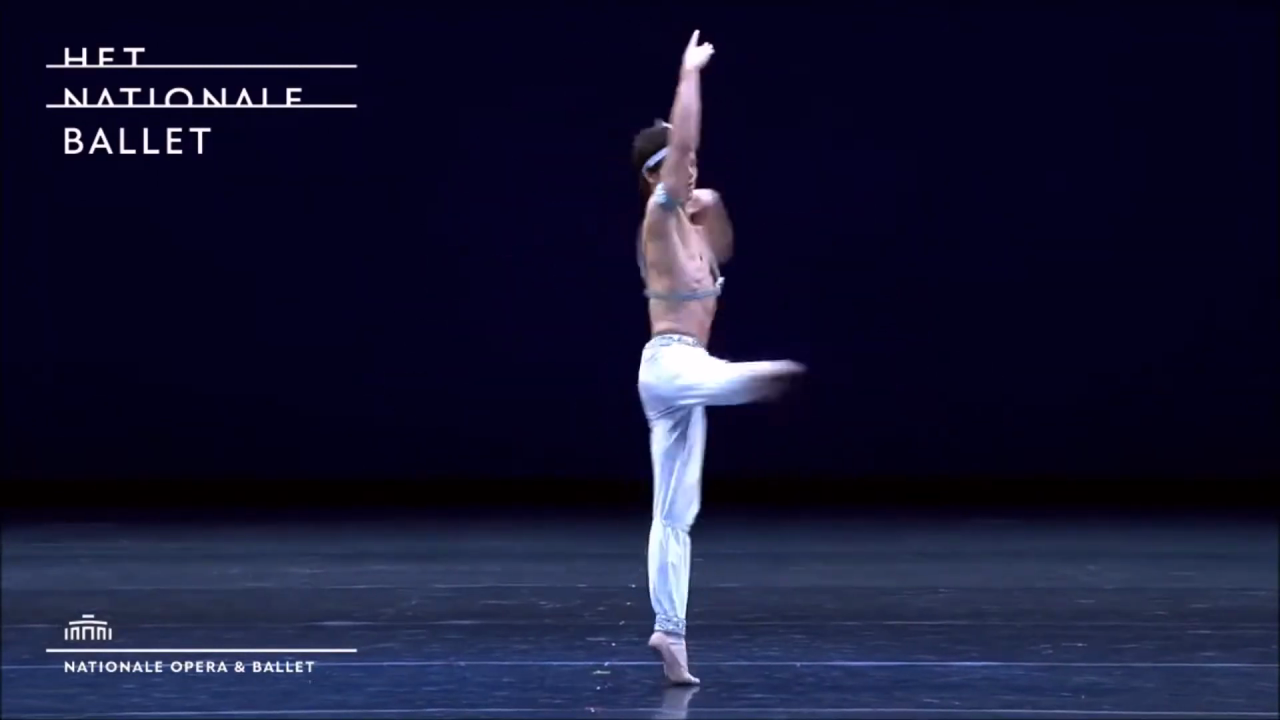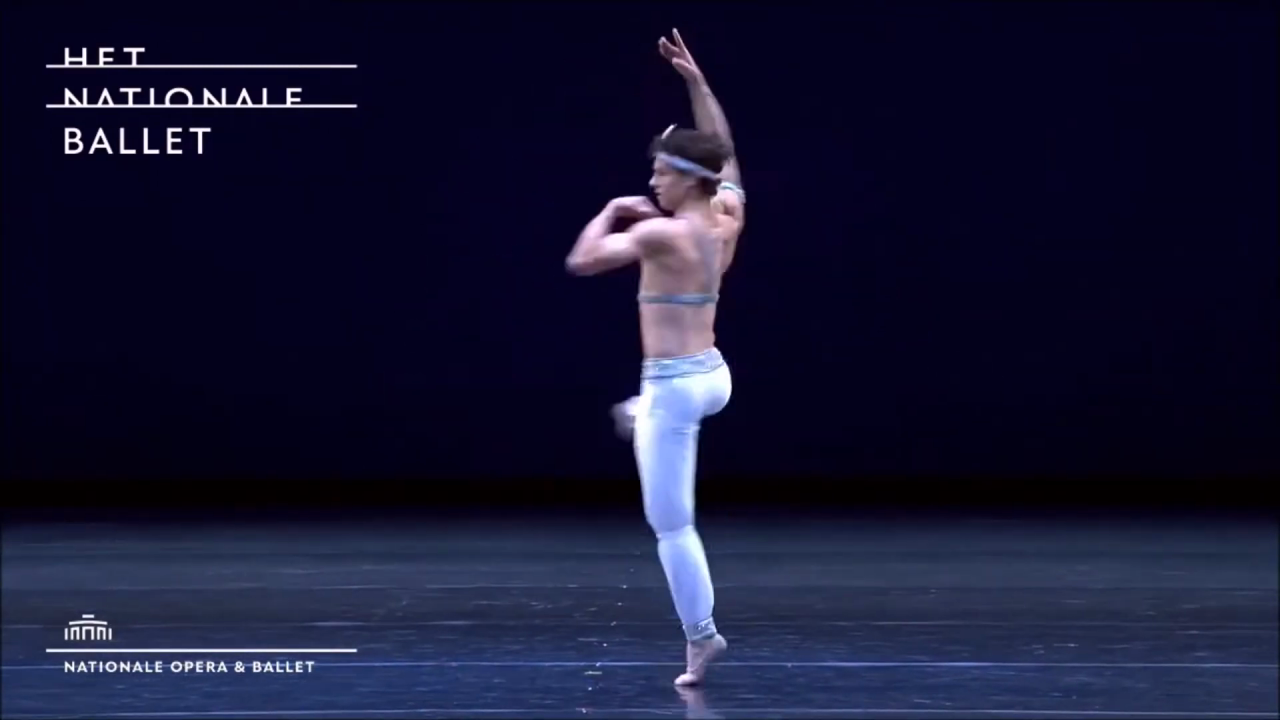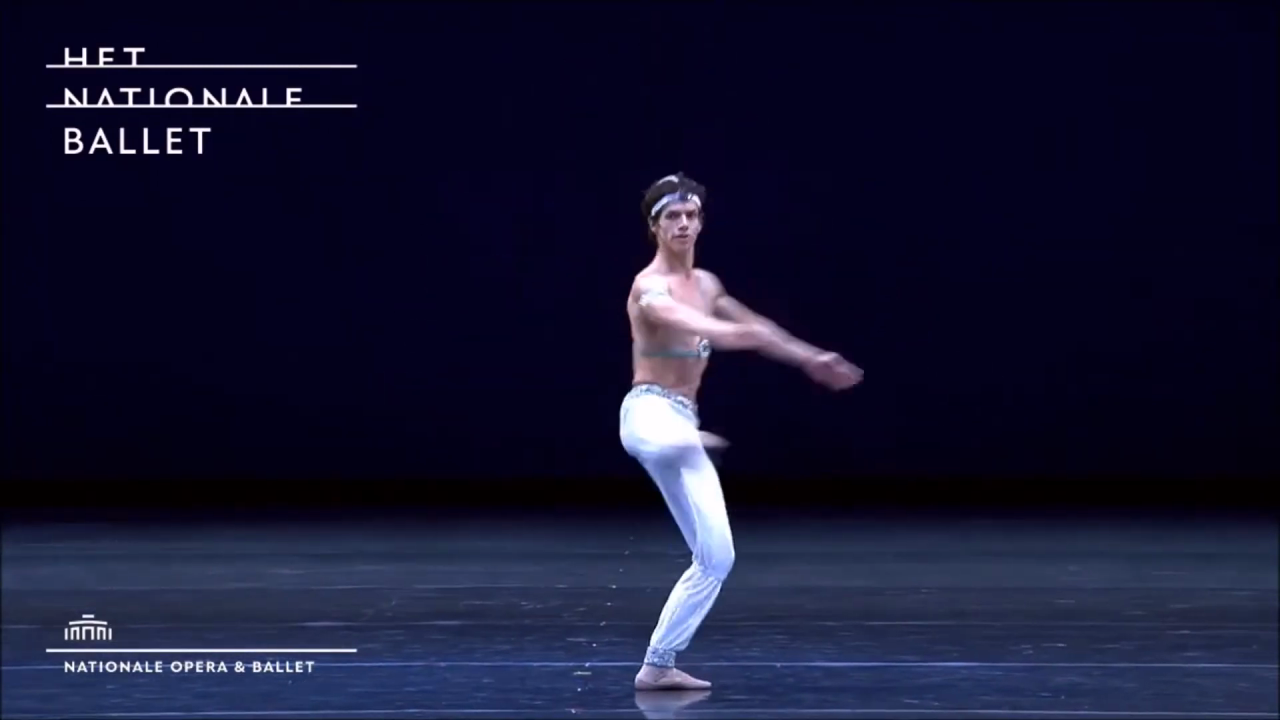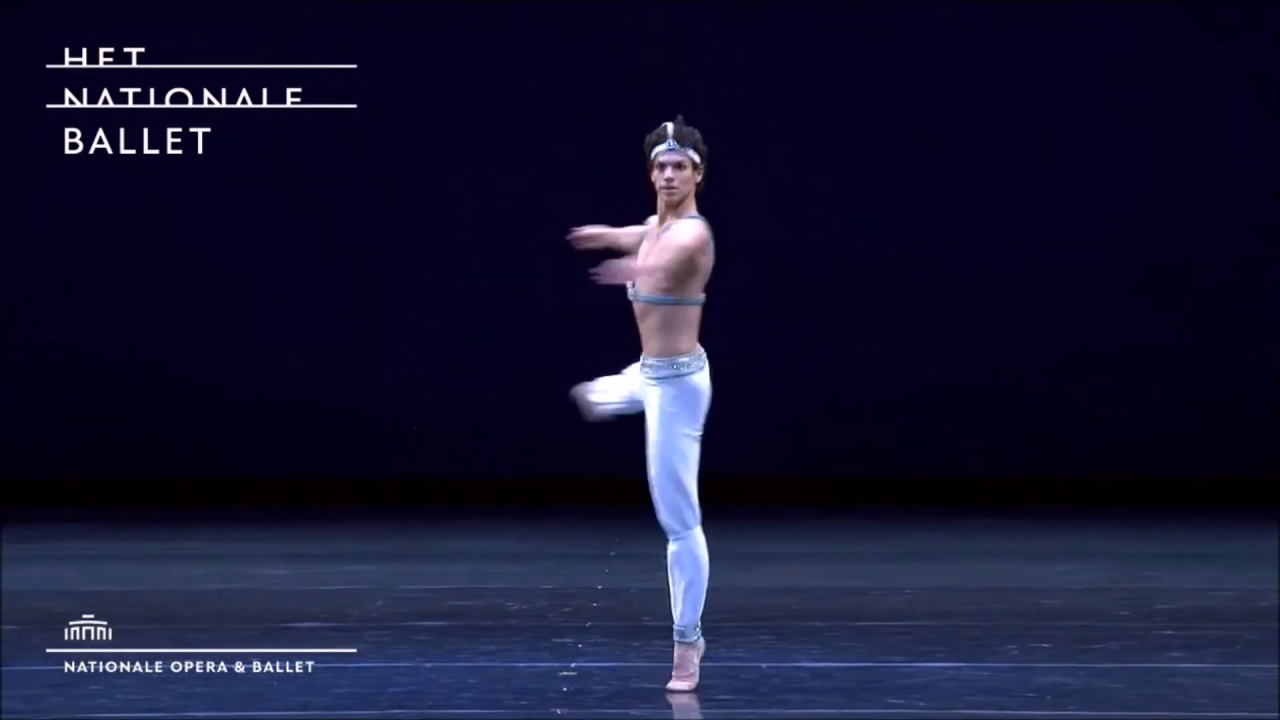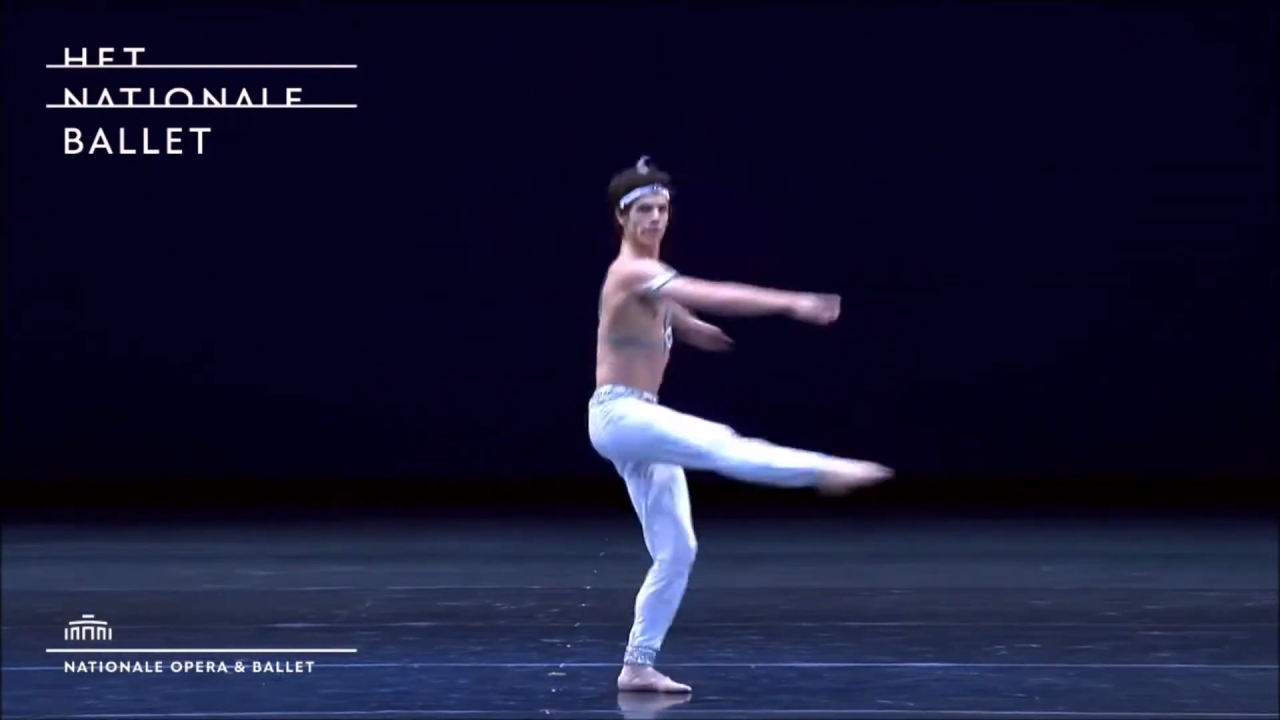
dt=0.3s
person 1, frame 1
left shoulder: (684, 228)
right shoulder: (661, 219)
left elbow: (717, 254)
right elbow: (683, 141)
left wrist: (710, 205)
right wrist: (690, 70)
left hip: (675, 370)
right hip: (674, 367)
left knee: (673, 518)
left ankle: (671, 632)
person 1, frame 2
left shoulder: (664, 232)
right shoulder: (726, 217)
left elbow: (585, 260)
right elbow: (724, 150)
left wrist: (614, 212)
right wrist: (698, 79)
left hip: (674, 385)
right hip: (707, 375)
left knee: (671, 523)
left ankle: (700, 638)
person 1, frame 3
left shoulder: (704, 283)
right shoulder: (650, 289)
left elbow: (755, 327)
right elbow: (686, 326)
left wrist: (812, 359)
right wrist: (724, 335)
left hip: (677, 415)
right hip: (652, 416)
left knee: (717, 559)
left ankle: (658, 665)
person 1, frame 4
left shoulder: (691, 232)
right shoulder: (653, 226)
left elbow: (663, 259)
right elbow: (632, 240)
left wrist: (640, 264)
right wrist: (613, 235)
left hip: (674, 383)
right hip: (658, 371)
left knee: (681, 522)
left ankle: (687, 643)
right ankle: (604, 393)
person 1, frame 5
left shoulder: (648, 274)
right shoulder: (635, 272)
right elbow: (710, 296)
left wrist: (687, 324)
right wrist: (794, 303)
left hip: (634, 421)
right hip: (624, 418)
left knee: (677, 553)
left ankle: (638, 664)
